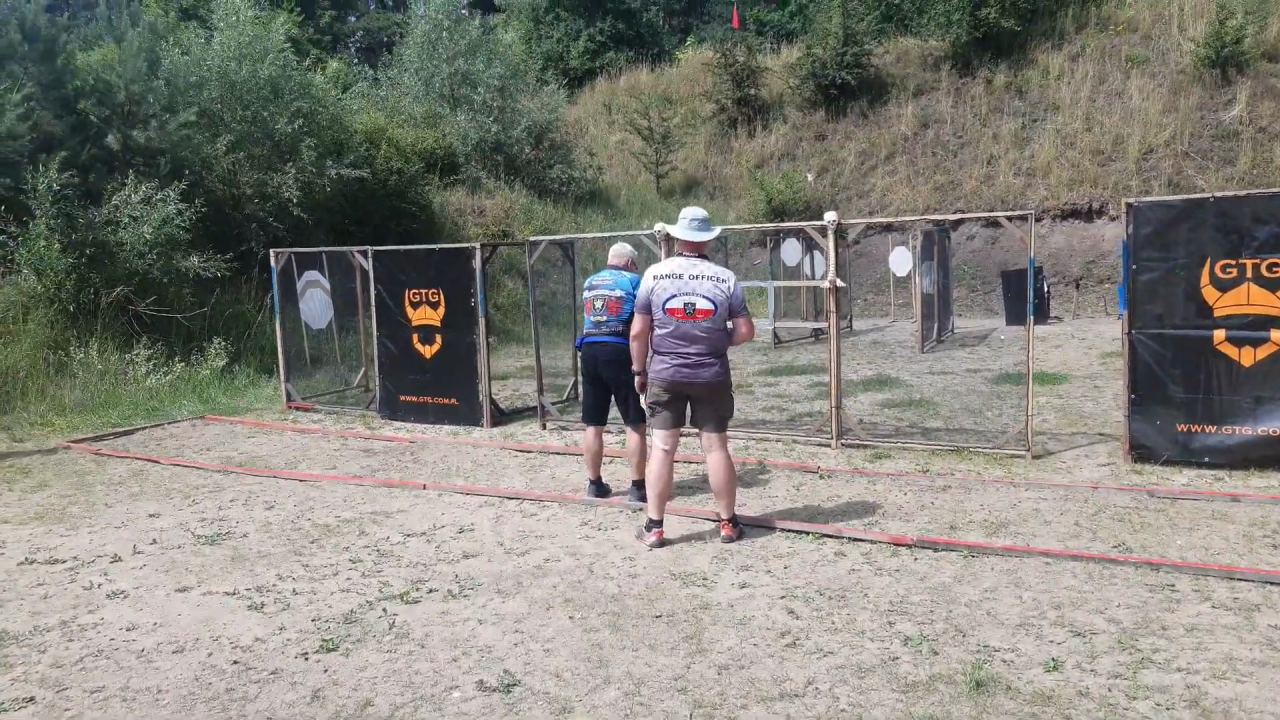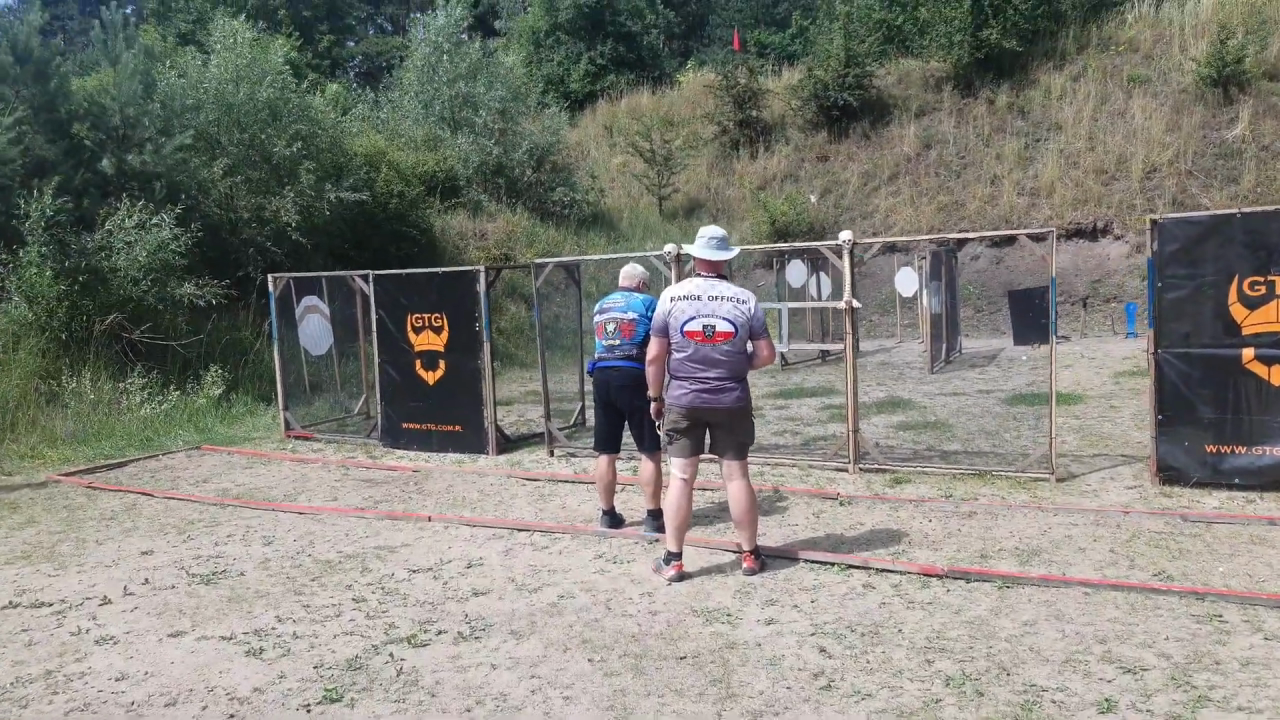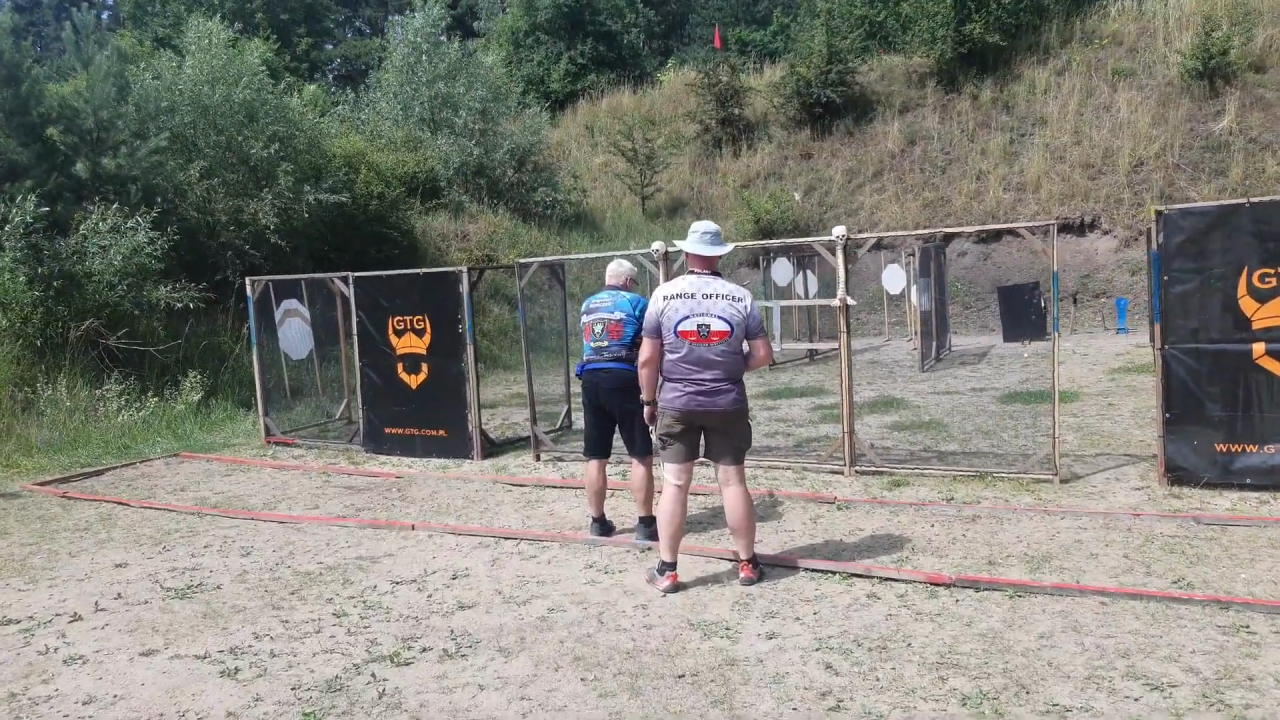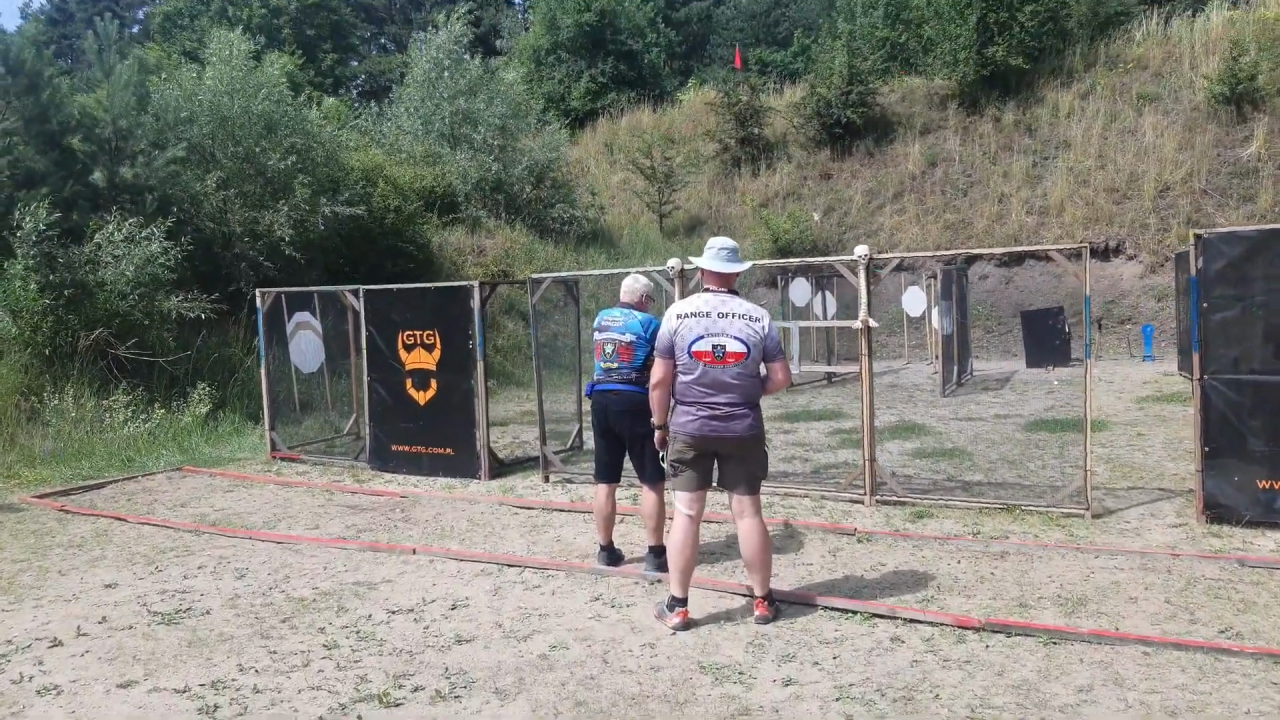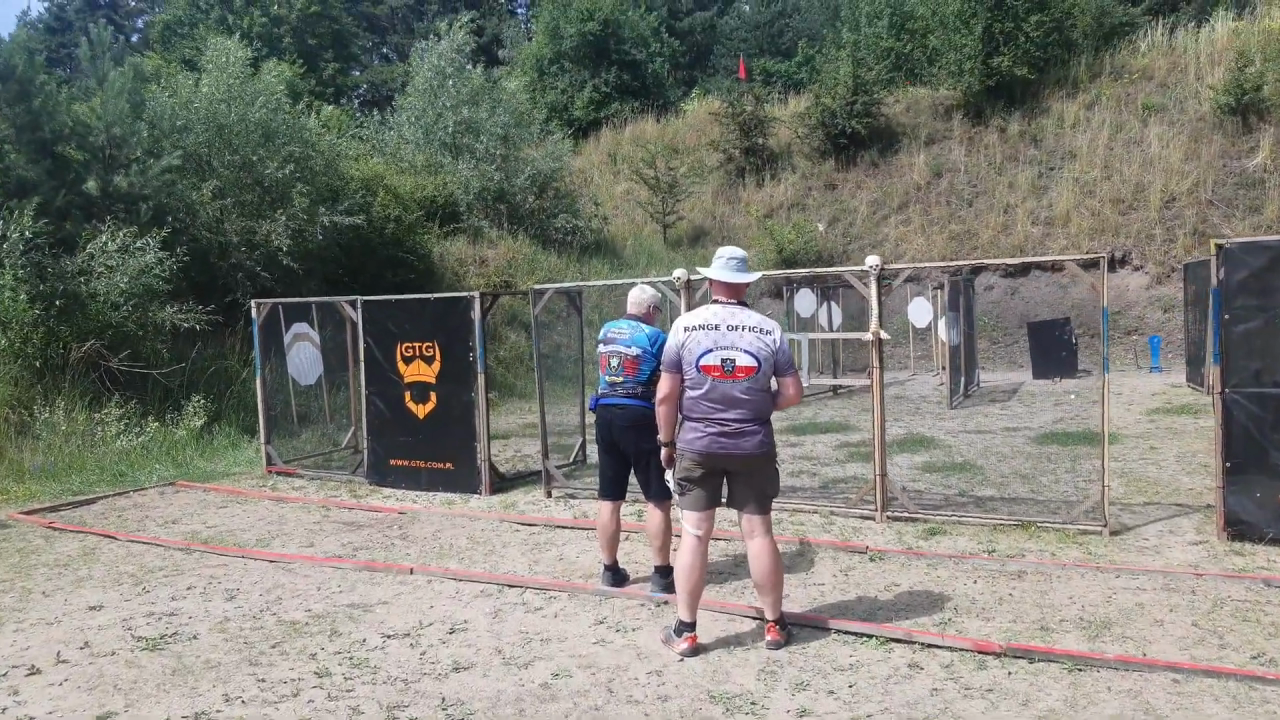
dt=0.4s
person 1, frame 1
left shoulder: (655, 274)
right shoulder: (725, 278)
left elbow: (638, 332)
right elbow: (745, 332)
left wrist: (639, 370)
left hip: (664, 374)
right hip: (711, 375)
left knee: (662, 448)
right knee: (716, 447)
left ankle: (654, 527)
right ankle: (728, 523)
person 1, frame 2
left shoulder: (672, 295)
right shoulder: (745, 299)
left elbow: (654, 356)
right elbow: (766, 355)
left wrist: (655, 397)
left hip: (683, 400)
right hip: (731, 401)
left knee: (680, 477)
right knee: (737, 476)
left ankle: (673, 560)
right ankle: (750, 555)
person 1, frame 3
left shoulder: (664, 294)
right shoulder: (740, 297)
left elbow: (647, 359)
right elbow: (762, 355)
left wrist: (648, 400)
left hip: (676, 403)
right hip: (727, 403)
left knee: (674, 484)
right knee: (733, 481)
left ankle: (667, 570)
right ankle: (748, 563)
person 1, frame 4
left shoulder: (678, 312)
right shoulder: (759, 317)
left elbow: (659, 380)
right elbow: (781, 378)
left wrist: (659, 424)
left hip: (689, 428)
right hip: (743, 429)
left knee: (686, 514)
right knee: (748, 513)
left ankle: (677, 606)
right ankle: (763, 601)
person 1, frame 5
left shoulder: (685, 325)
right shoulder: (769, 329)
left elbow: (666, 395)
right elbow: (792, 393)
left wrist: (666, 441)
left hip: (697, 445)
right hip: (753, 446)
left knee: (694, 534)
right knee: (758, 532)
person 2, frame 1
left shoulder: (589, 283)
right shoulder: (633, 280)
left hip: (590, 351)
right hip: (619, 352)
left knee: (593, 424)
right knee: (635, 424)
left ankle: (595, 484)
right ankle: (638, 486)
person 2, frame 2
left shoulder: (600, 306)
right shoulder: (646, 302)
left hip: (602, 377)
right hip: (633, 377)
left knee: (606, 453)
right knee: (650, 452)
left ankle: (608, 514)
right ankle: (653, 517)
person 2, frame 3
left shoulder: (587, 305)
right shoulder: (635, 302)
left hip: (591, 380)
right hip: (623, 380)
left knee: (595, 458)
right knee: (641, 456)
left ankle: (598, 522)
right ankle: (645, 524)
person 2, frame 4
left shoulder: (600, 319)
right shoulder: (647, 322)
left hip: (601, 401)
right hip: (634, 403)
left knee: (605, 482)
right knee: (652, 482)
left ankle: (606, 550)
right ankle: (655, 553)
person 2, frame 5
left shoulder: (605, 332)
right shoulder: (654, 336)
left hip: (606, 416)
right hip: (639, 418)
left knee: (609, 499)
right knee: (658, 500)
left ankle: (610, 570)
